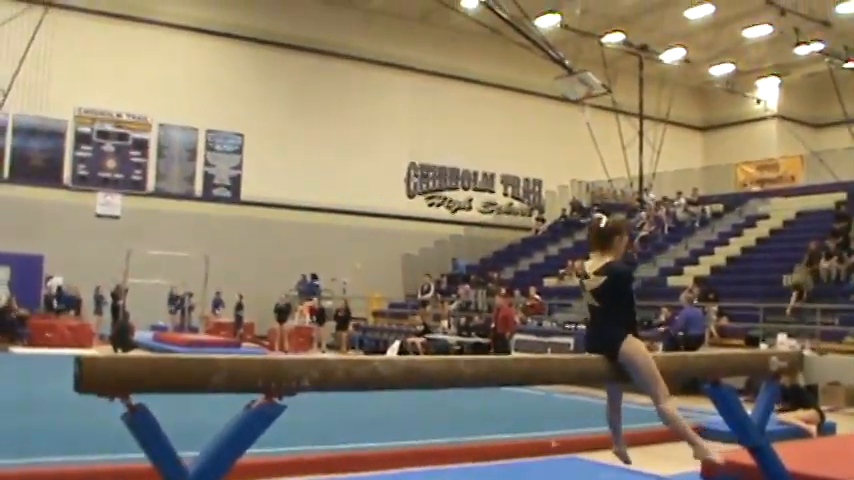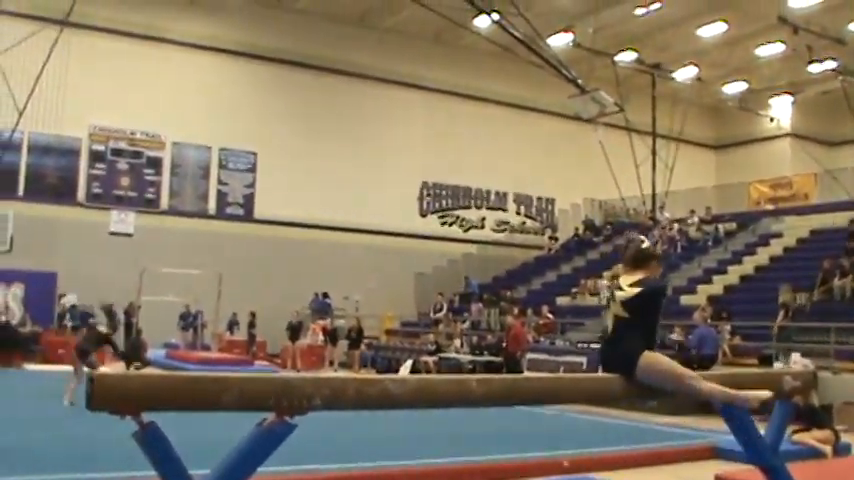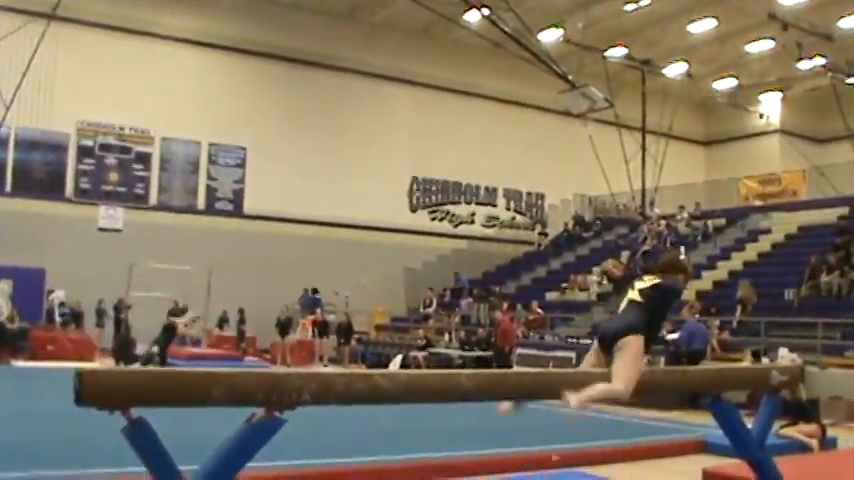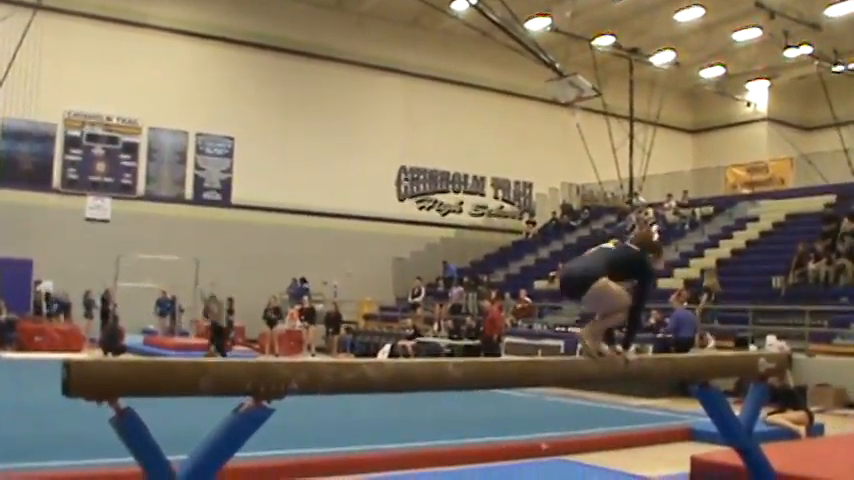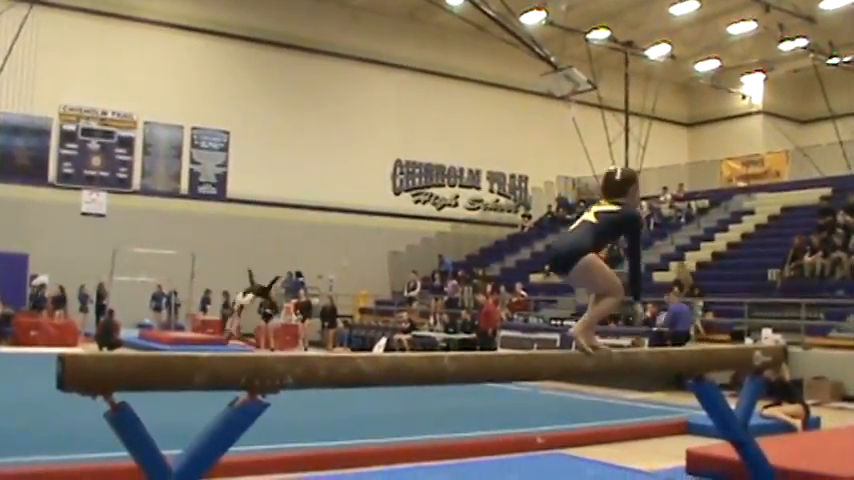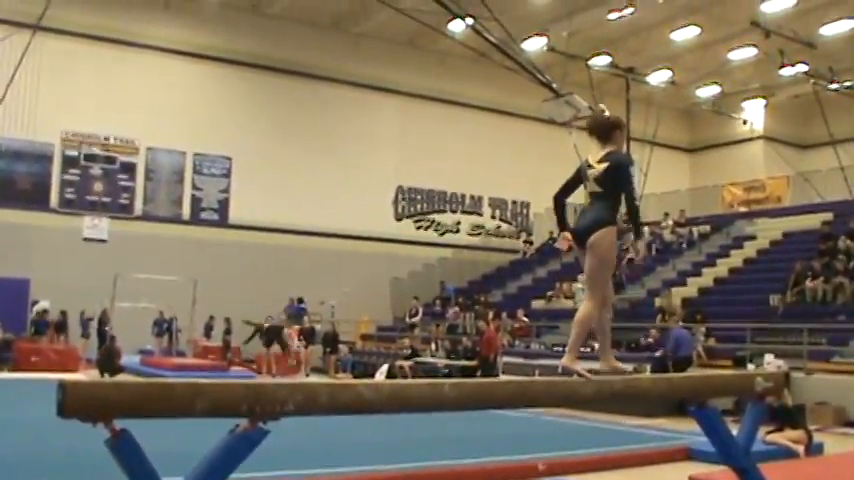
dt=0.5s
person 1, frame 1
left shoulder: (586, 269)
right shoulder: (620, 271)
right elbow: (628, 311)
right wrist: (635, 340)
left hip: (594, 340)
right hip: (618, 339)
left knee: (614, 394)
right knee: (662, 397)
left ankle: (618, 443)
right ankle: (698, 446)
person 1, frame 2
left shoulder: (619, 284)
right shoulder: (655, 287)
right elbow: (650, 328)
right wrist: (649, 358)
left hip: (610, 358)
right hip: (631, 356)
right knee: (691, 381)
person 1, frame 3
left shoulder: (641, 282)
right shoulder: (673, 287)
right elbow: (654, 325)
right wrist: (642, 354)
left hip: (607, 331)
right hip: (628, 332)
right knee: (621, 390)
right ankle: (579, 399)
person 1, frame 4
right shoulder: (645, 266)
left elbow: (608, 306)
right elbow: (637, 310)
right wrist: (626, 348)
left hip: (568, 278)
right hip: (587, 279)
right knee: (630, 305)
left ankle: (596, 339)
right ankle: (589, 333)
person 1, frame 5
left shoulder: (598, 208)
right shoulder: (631, 215)
right elbow: (634, 258)
right wrist: (636, 300)
left hip: (557, 254)
right hip: (576, 254)
left knee: (604, 288)
right knee: (616, 292)
left ankle: (587, 334)
right ankle: (581, 329)
person 1, frame 6
left shoulder: (587, 164)
right shoulder: (620, 160)
left elbow: (559, 196)
right elbow: (630, 200)
left wrist: (564, 229)
right wrist: (637, 237)
left hip: (582, 227)
right hip: (601, 228)
left knee: (604, 296)
right knee: (594, 298)
left ankle: (607, 357)
right ankle: (570, 356)
